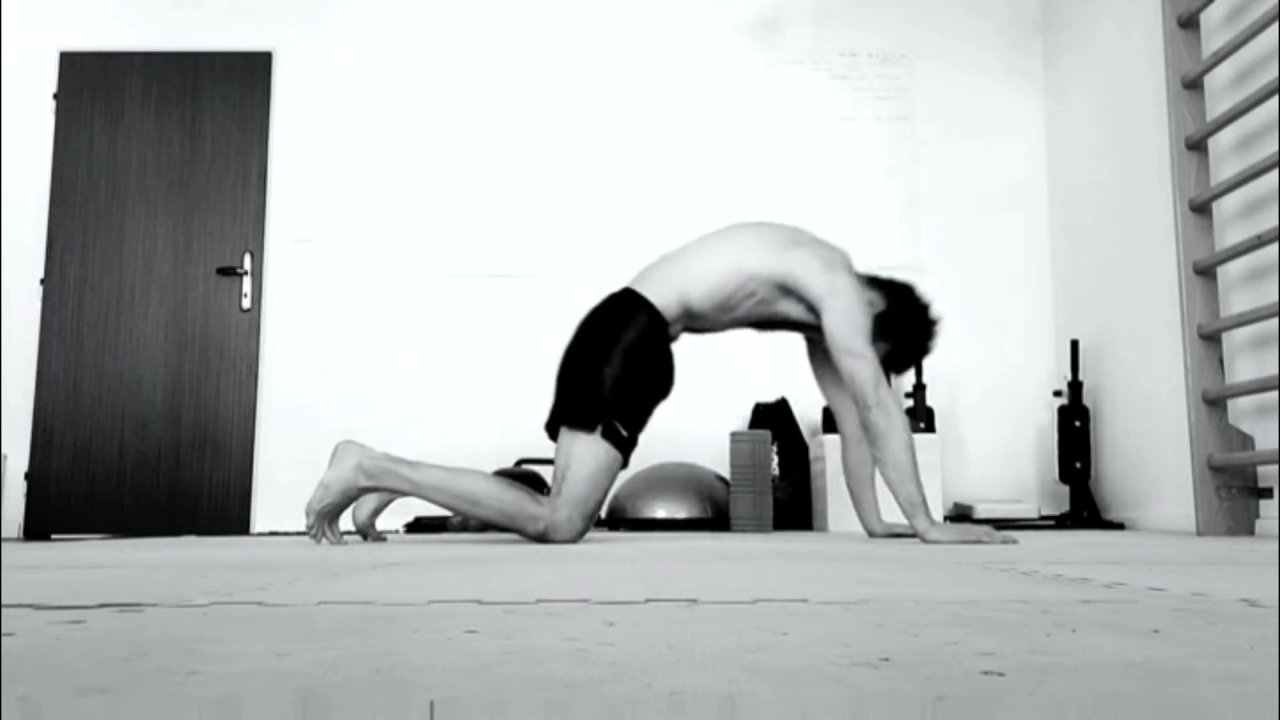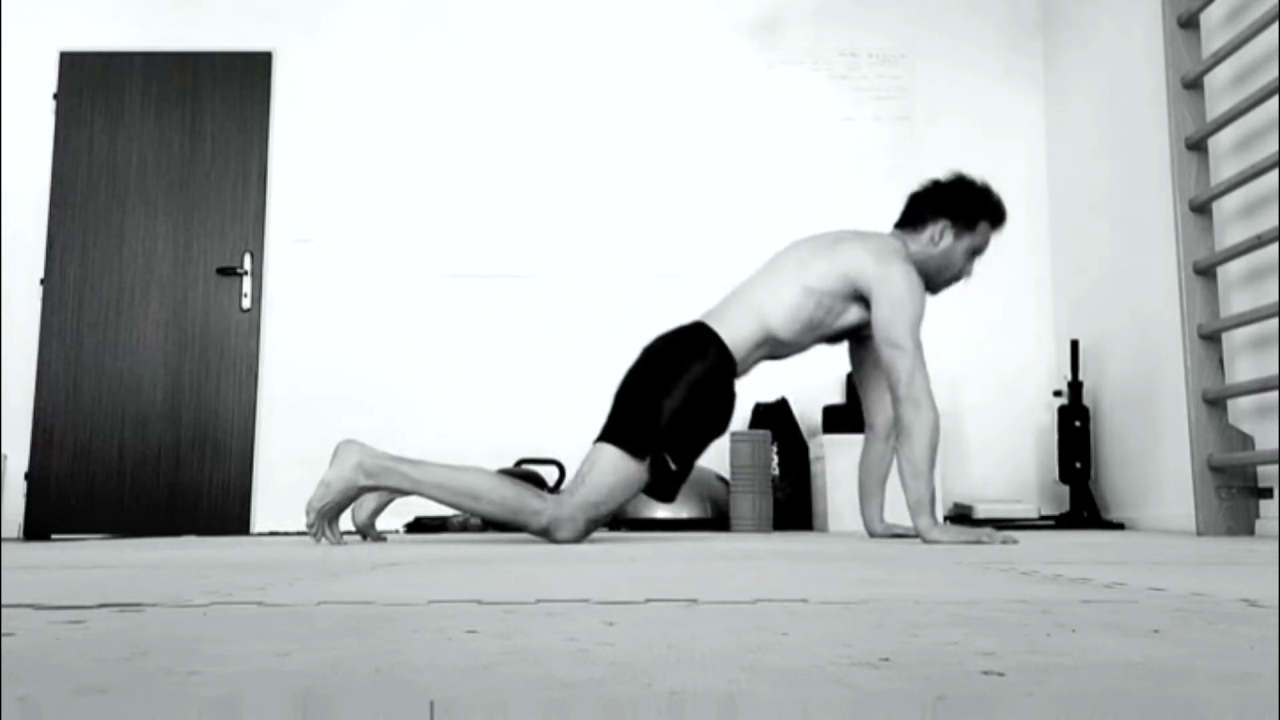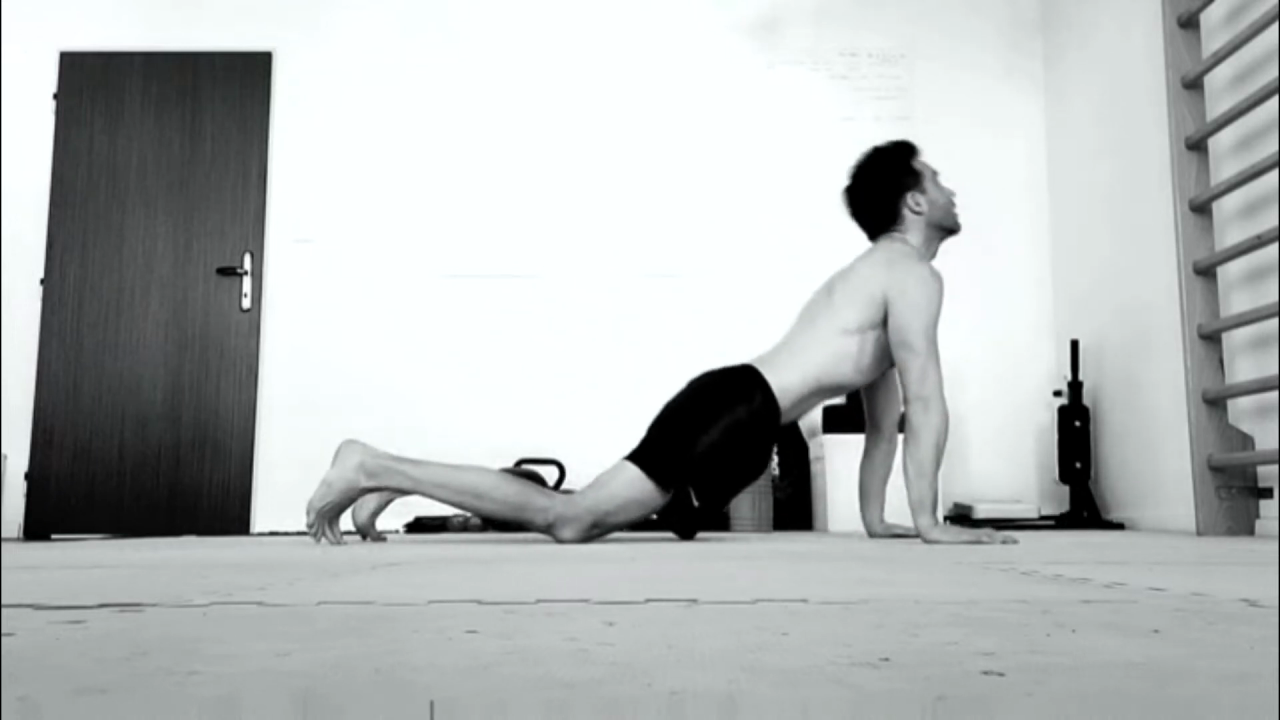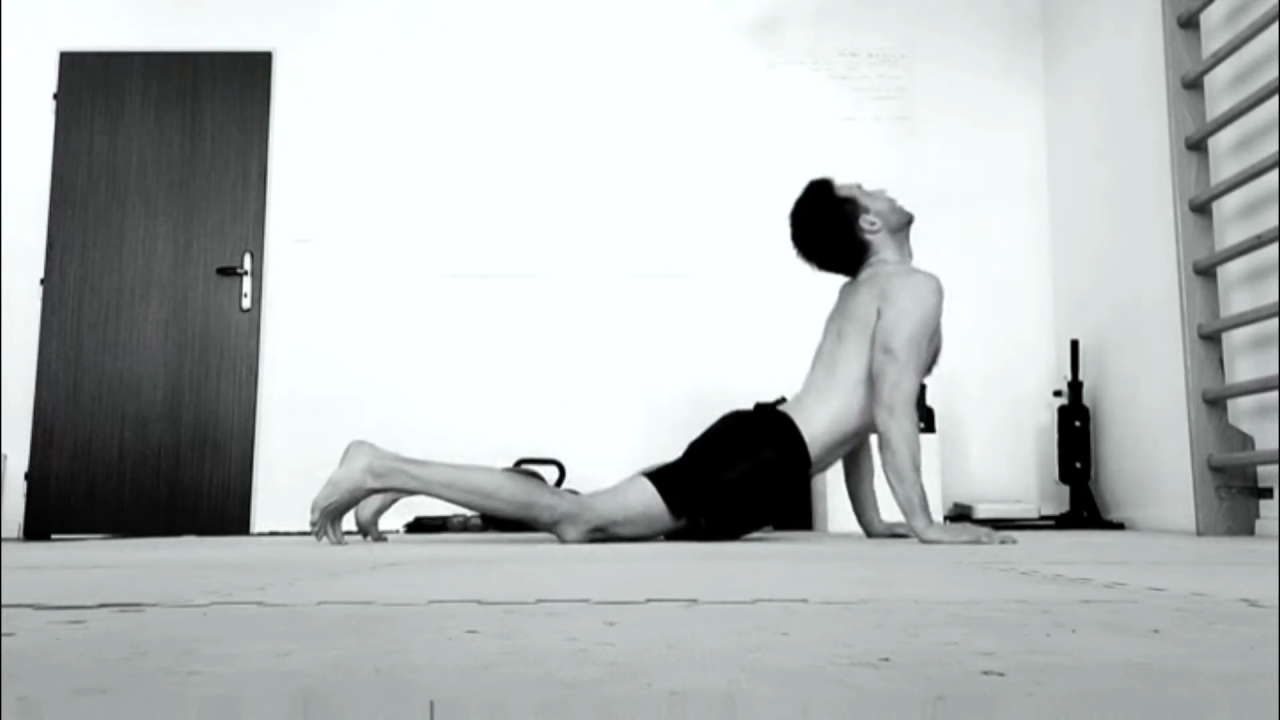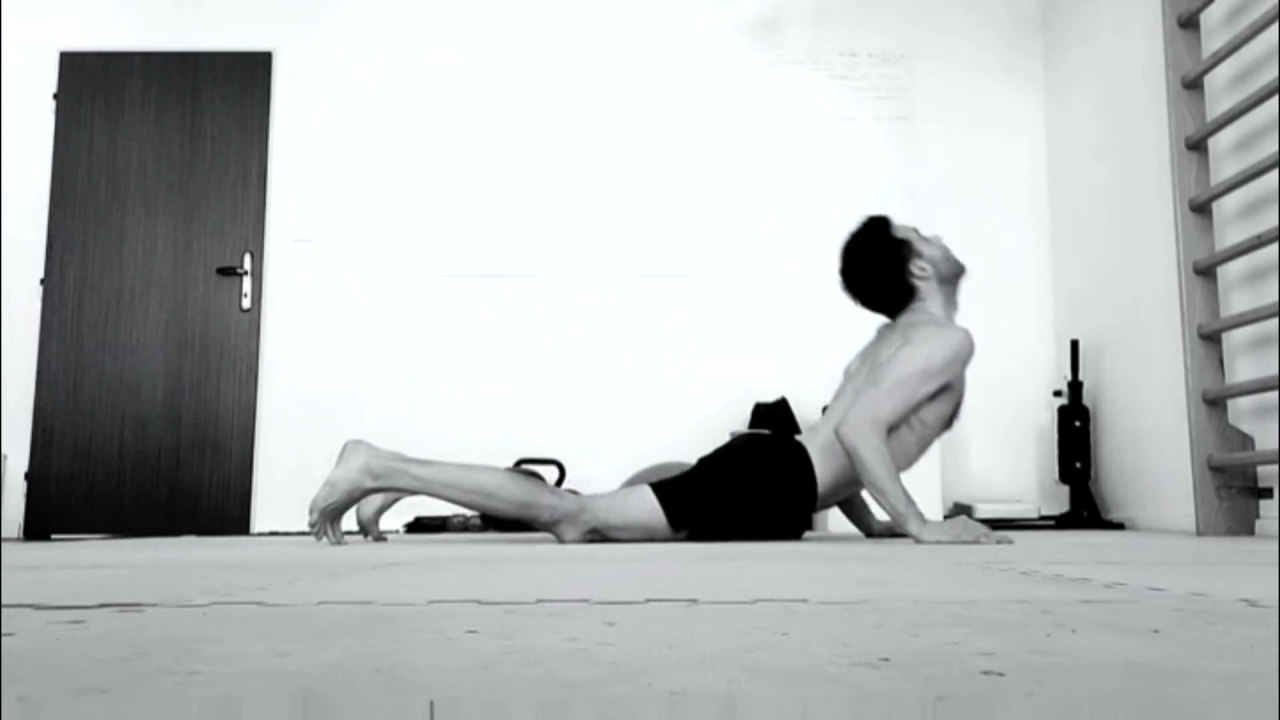
dt=0.4s
person 1, frame 1
left shoulder: (821, 299)
right shoulder: (840, 289)
left elbow: (849, 416)
right elbow: (878, 409)
left wrist: (873, 522)
right wrist: (924, 522)
left hip: (627, 337)
right hip: (627, 337)
left knee: (558, 512)
right knee: (559, 524)
left ankle: (383, 476)
right ankle: (372, 469)
person 1, frame 2
left shoulder: (866, 276)
right shoulder: (895, 272)
left elbow: (879, 413)
right elbow: (913, 403)
left wrist: (874, 519)
right wrist: (926, 522)
left hip: (685, 369)
right hip: (692, 371)
left knee: (566, 509)
right knee: (563, 519)
left ankle: (381, 474)
right ankle: (372, 469)
person 1, frame 3
left shoulder: (879, 273)
right shoulder: (913, 275)
left elbow: (883, 412)
right elbow: (926, 404)
left wrist: (875, 519)
right wrist: (928, 523)
left hip: (726, 403)
right hip: (737, 413)
left knee: (567, 509)
right knee: (569, 519)
left ankle: (382, 476)
right ankle: (375, 471)
person 1, frame 4
left shoulder: (862, 291)
right shoulder: (914, 288)
left elbow: (855, 409)
right elbow: (893, 409)
left wrist: (870, 519)
right wrist: (920, 521)
left hip: (756, 438)
right hip: (767, 453)
left knee: (574, 510)
right knee: (576, 518)
left ankle: (391, 477)
right ankle: (383, 470)
person 1, frame 5
left shoulder: (893, 337)
right shoulder: (947, 338)
right elbow: (859, 429)
left wrist: (872, 521)
right wrist: (917, 524)
left hip: (769, 463)
right hip: (772, 482)
left knee: (571, 511)
right knee: (575, 519)
left ankle: (390, 476)
right ankle: (382, 468)
